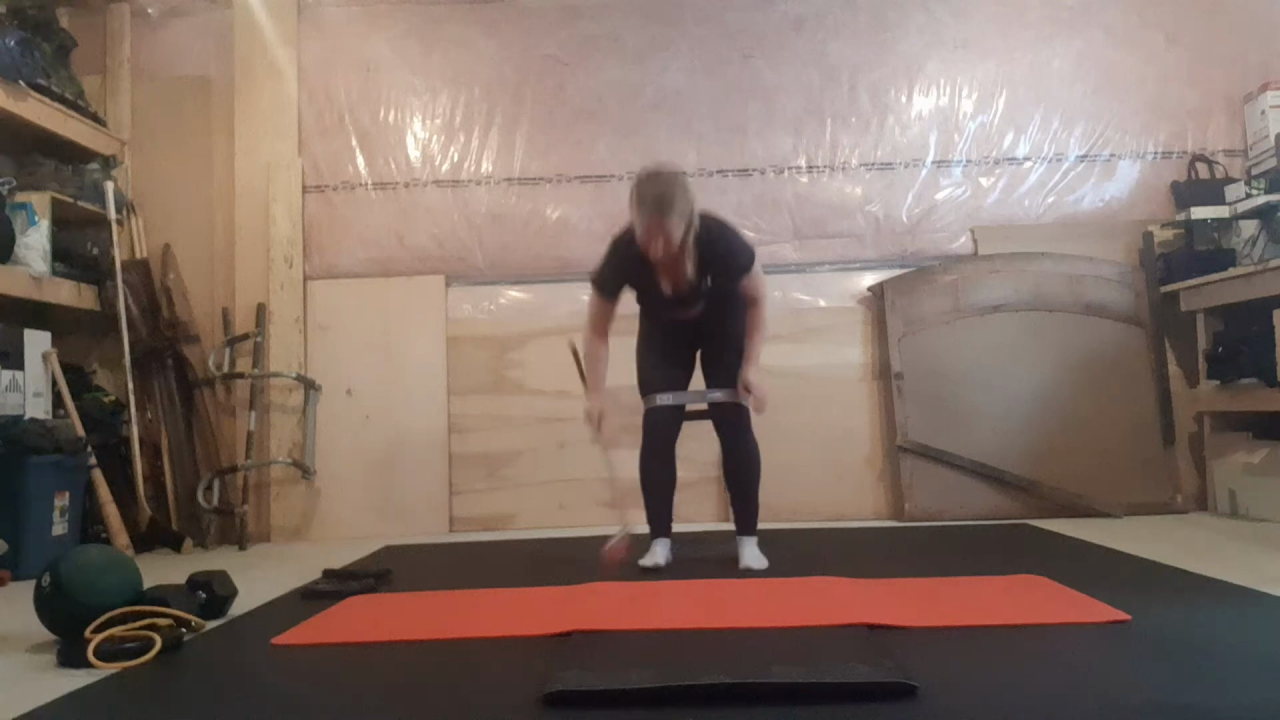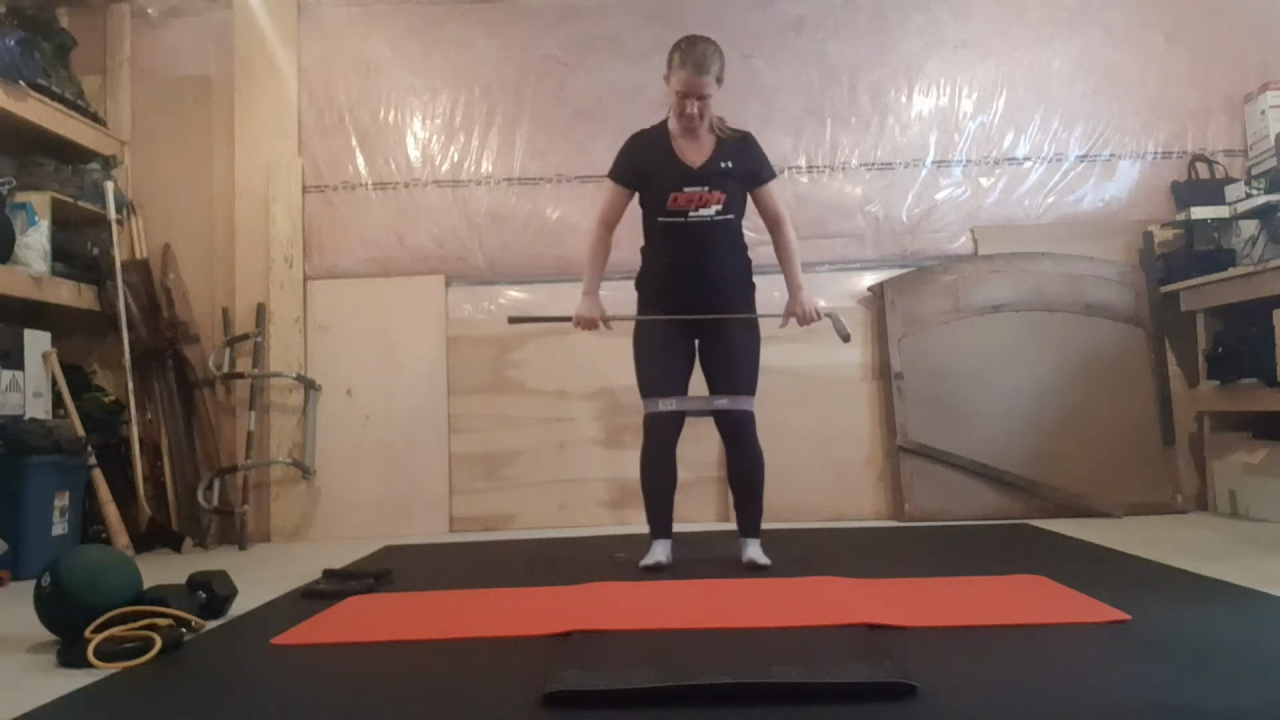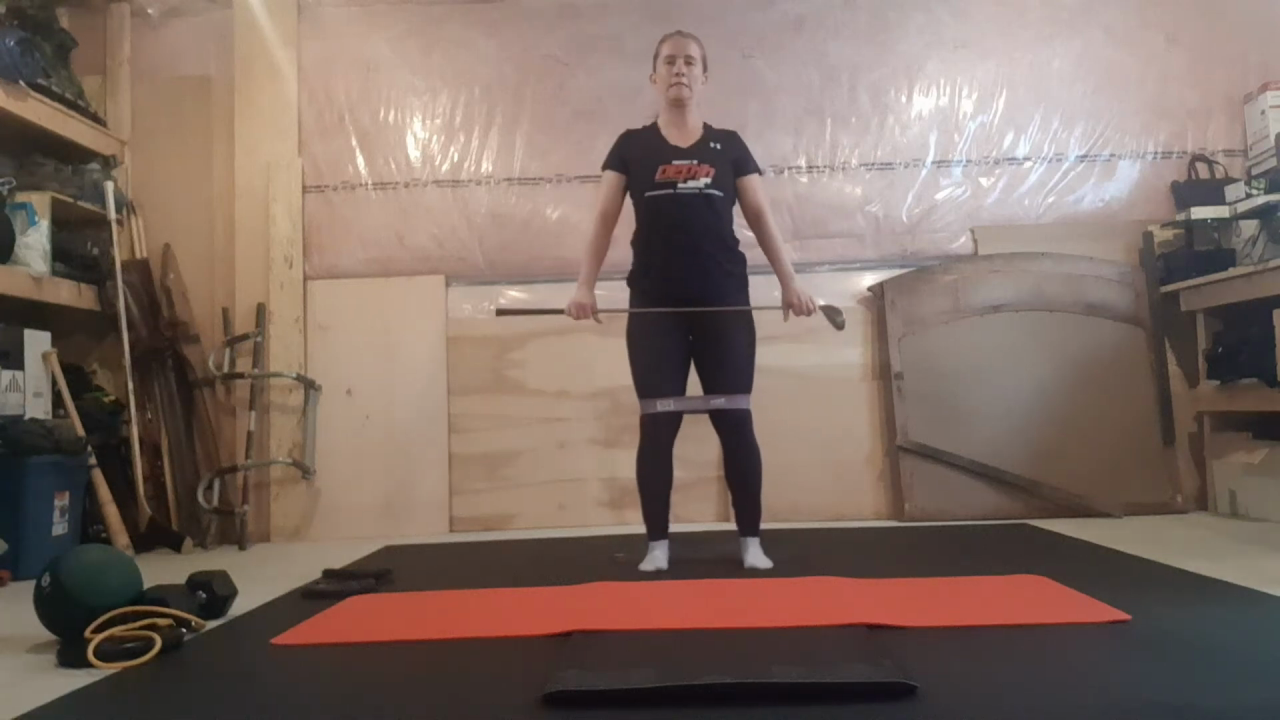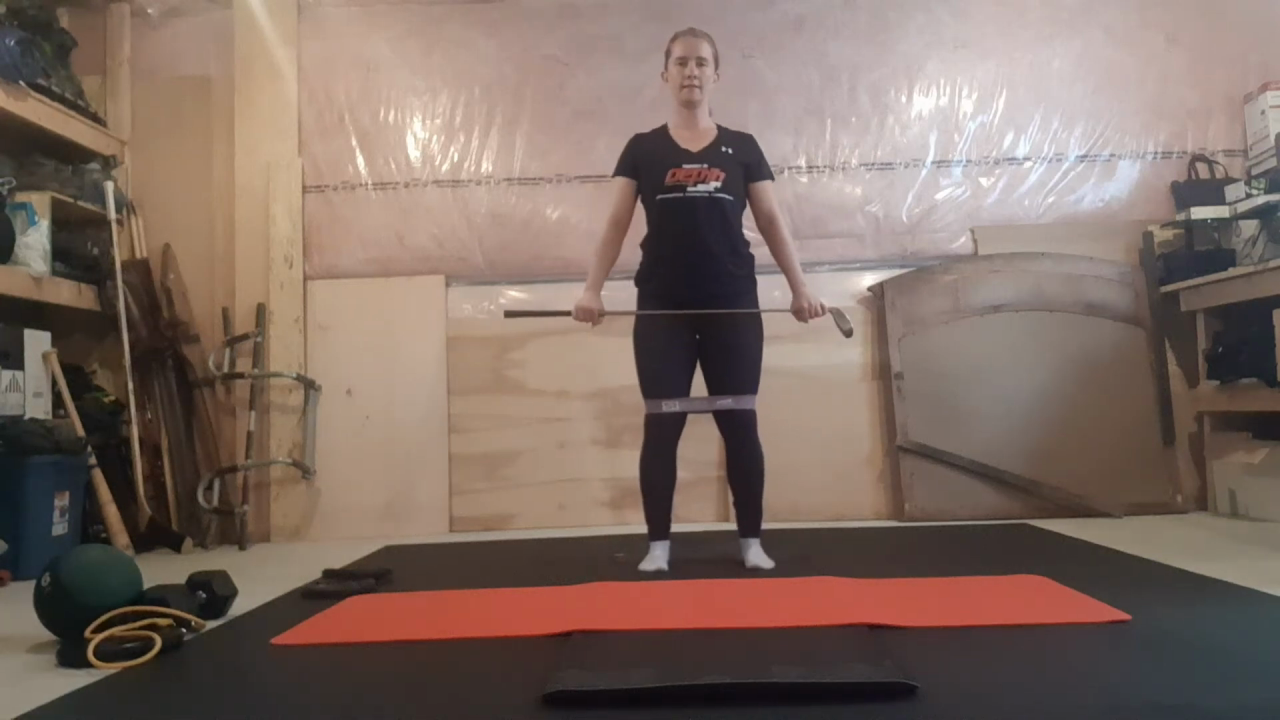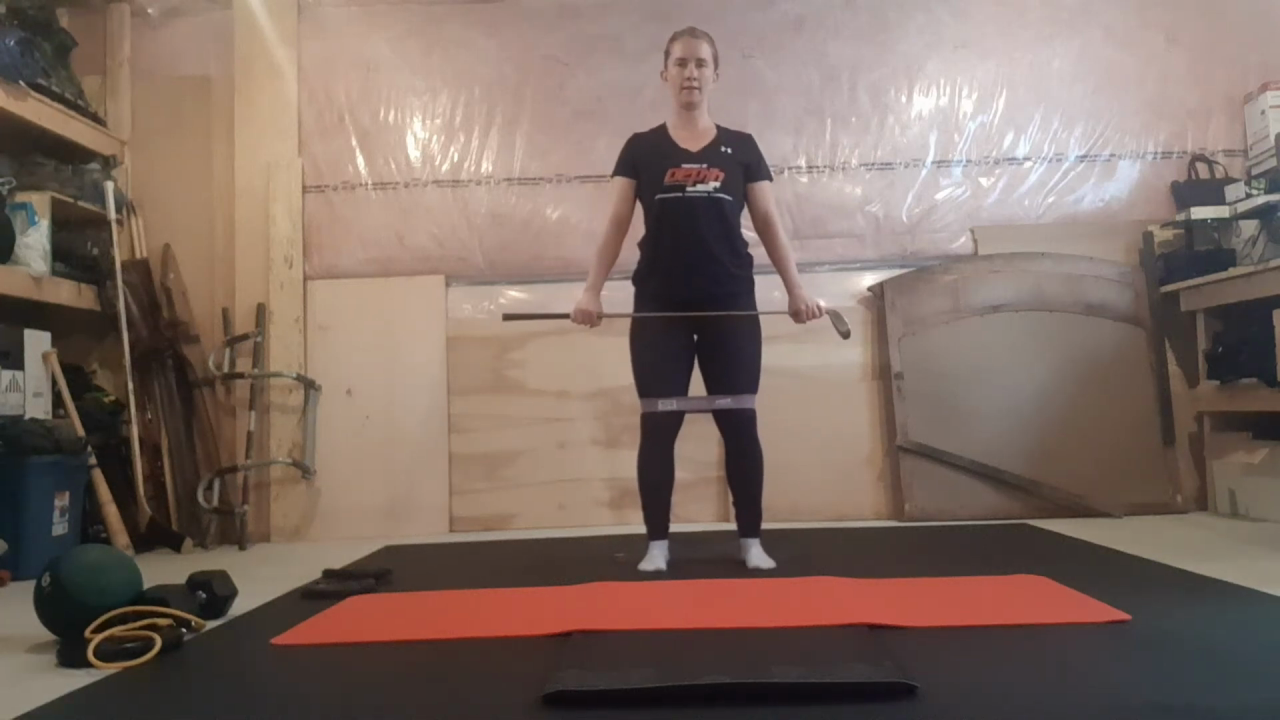
dt=1s
person 1, frame 1
left shoulder: (721, 242)
right shoulder: (622, 255)
left elbow: (756, 299)
right elbow: (597, 329)
left wrist: (751, 367)
right wrist: (595, 394)
left hip: (725, 328)
right hip: (663, 335)
left knee: (733, 421)
right knee: (659, 425)
left ankle: (747, 540)
right ankle: (660, 540)
person 1, frame 2
left shoulder: (741, 148)
right shoulder: (642, 149)
left elbow: (778, 223)
right elbow: (605, 226)
left wrist: (798, 291)
right wrist: (590, 295)
left hip: (730, 309)
right hip: (661, 310)
left knee: (738, 424)
right knee: (661, 426)
left ankle: (751, 539)
right ankle: (659, 541)
person 1, frame 3
left shoulder: (729, 144)
right shoulder: (632, 145)
left elbow: (759, 217)
right elbow: (605, 219)
left wrist: (789, 282)
right wrist: (585, 284)
left hip: (724, 303)
right hip: (654, 306)
left knee: (735, 422)
right knee: (658, 425)
left ankle: (751, 541)
right ankle: (657, 544)
person 1, frame 4
left shoulder: (742, 147)
right shoulder: (642, 148)
left elbow: (771, 221)
right elbow: (616, 223)
left wrist: (800, 287)
right wrist: (592, 288)
left hip: (732, 306)
right hip: (662, 307)
left knee: (739, 423)
right knee: (662, 426)
left ankle: (751, 541)
right ankle: (658, 544)
person 1, frame 5
left shoulder: (741, 147)
right shoulder: (641, 148)
left elbow: (768, 223)
right elbow: (617, 224)
left wrist: (796, 290)
right wrist: (591, 290)
left hip: (730, 307)
right hip: (659, 308)
left knee: (739, 424)
right knee: (658, 427)
left ankle: (751, 541)
right ankle: (657, 544)
